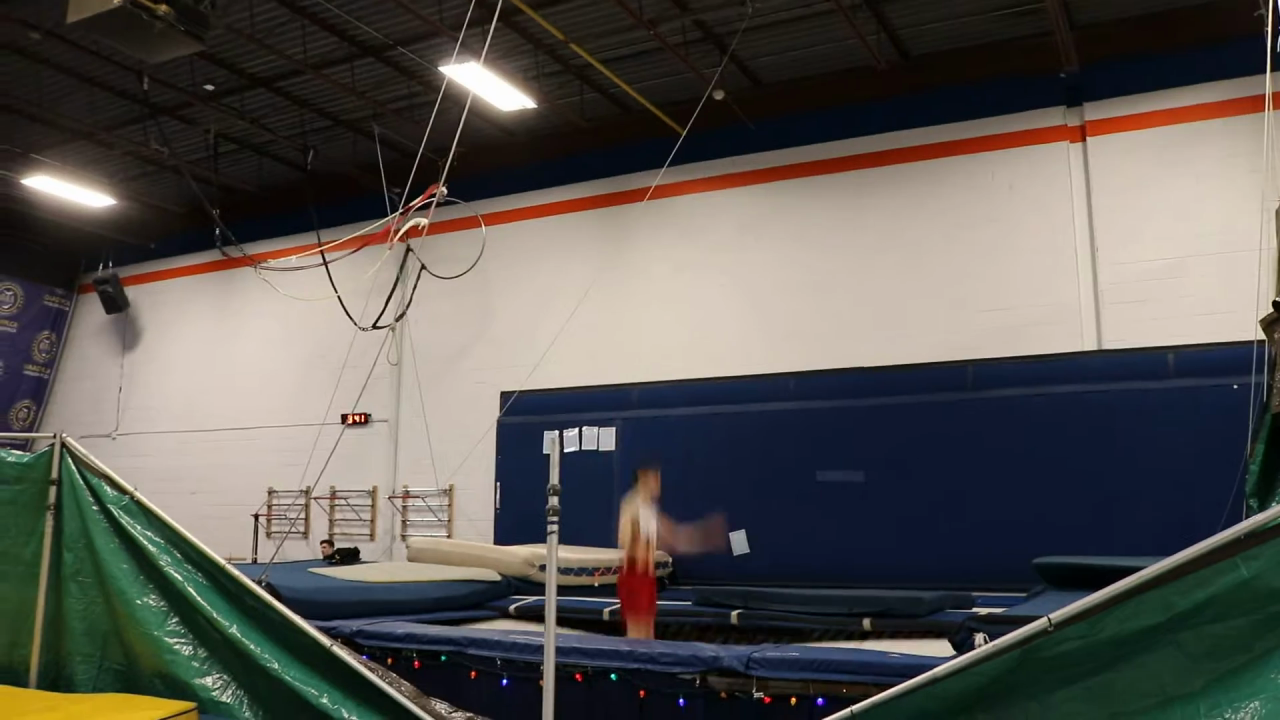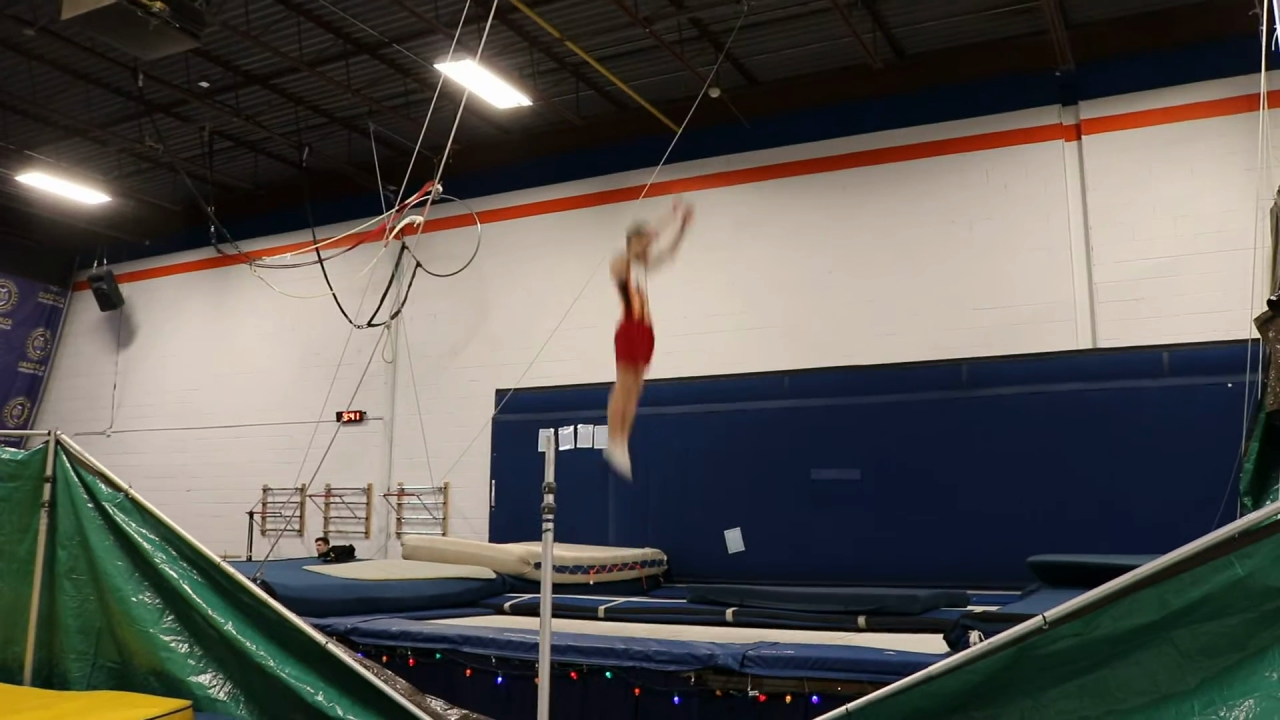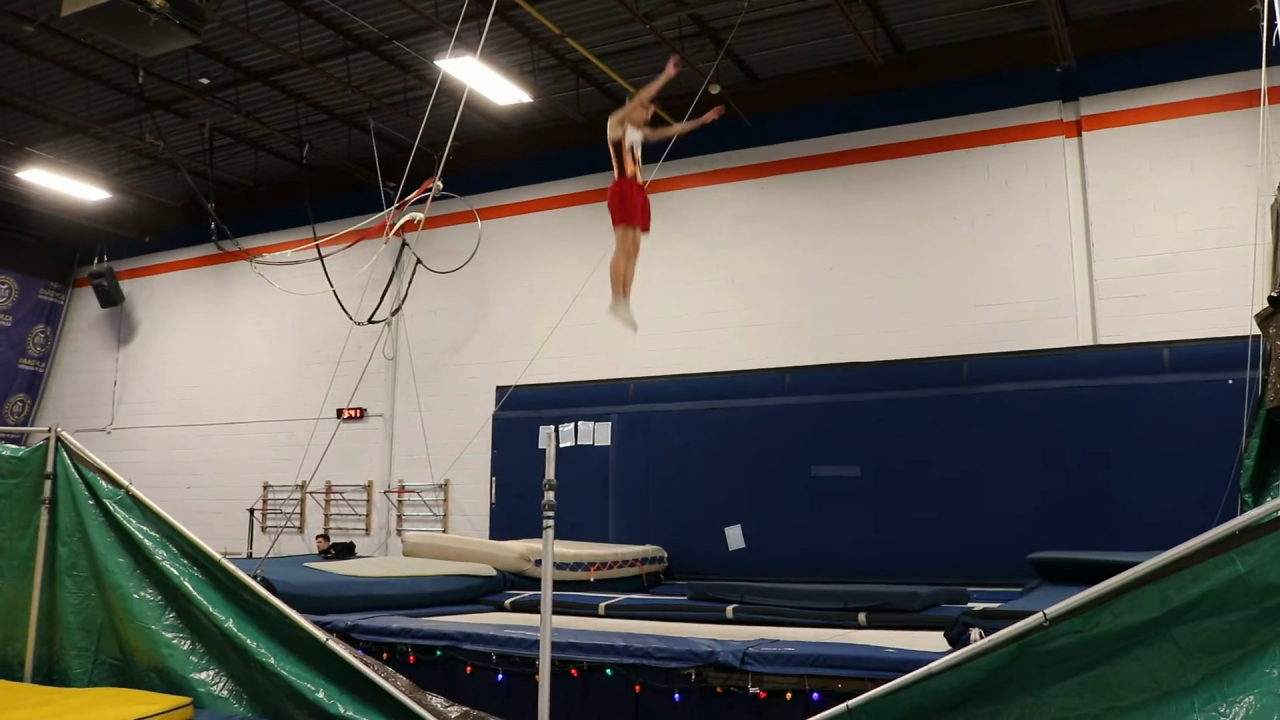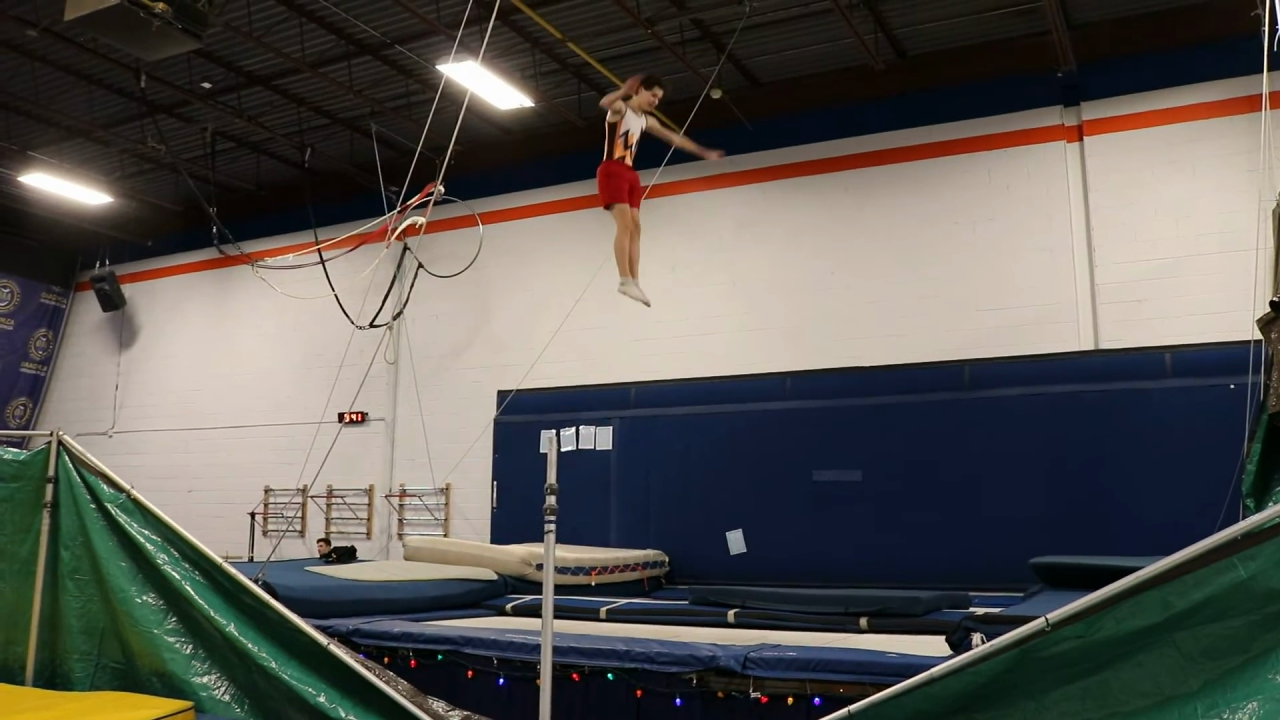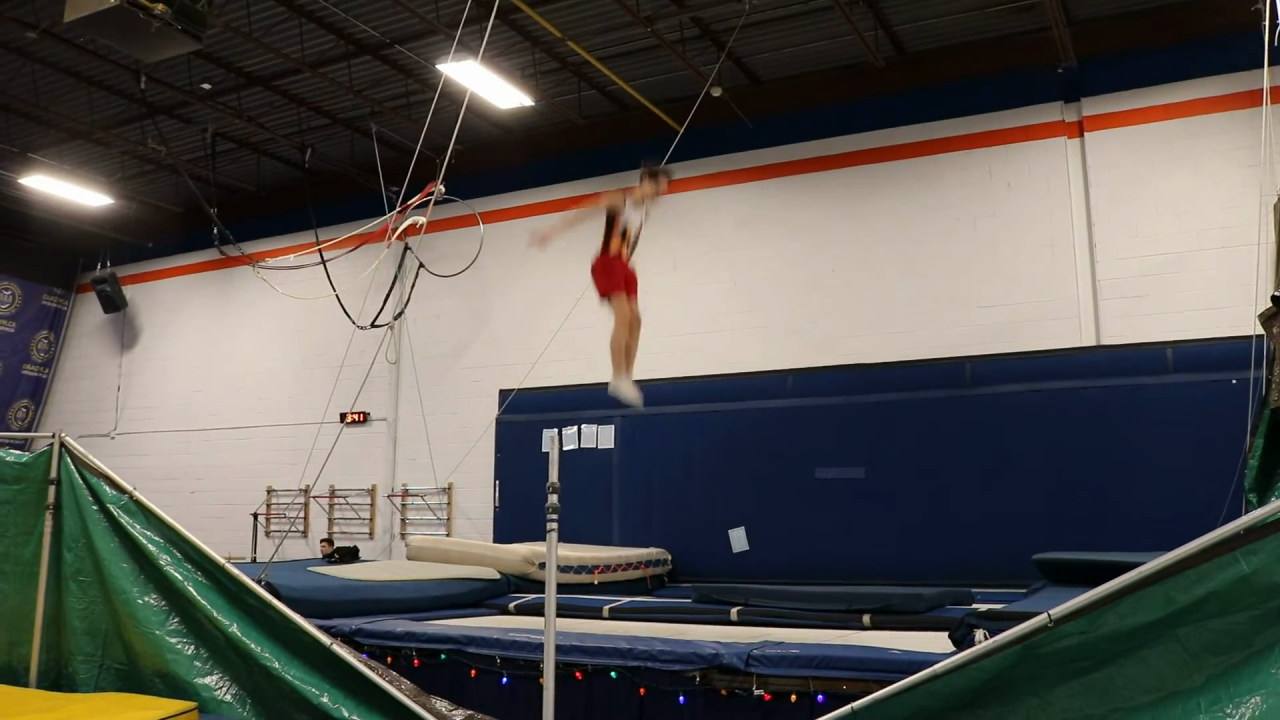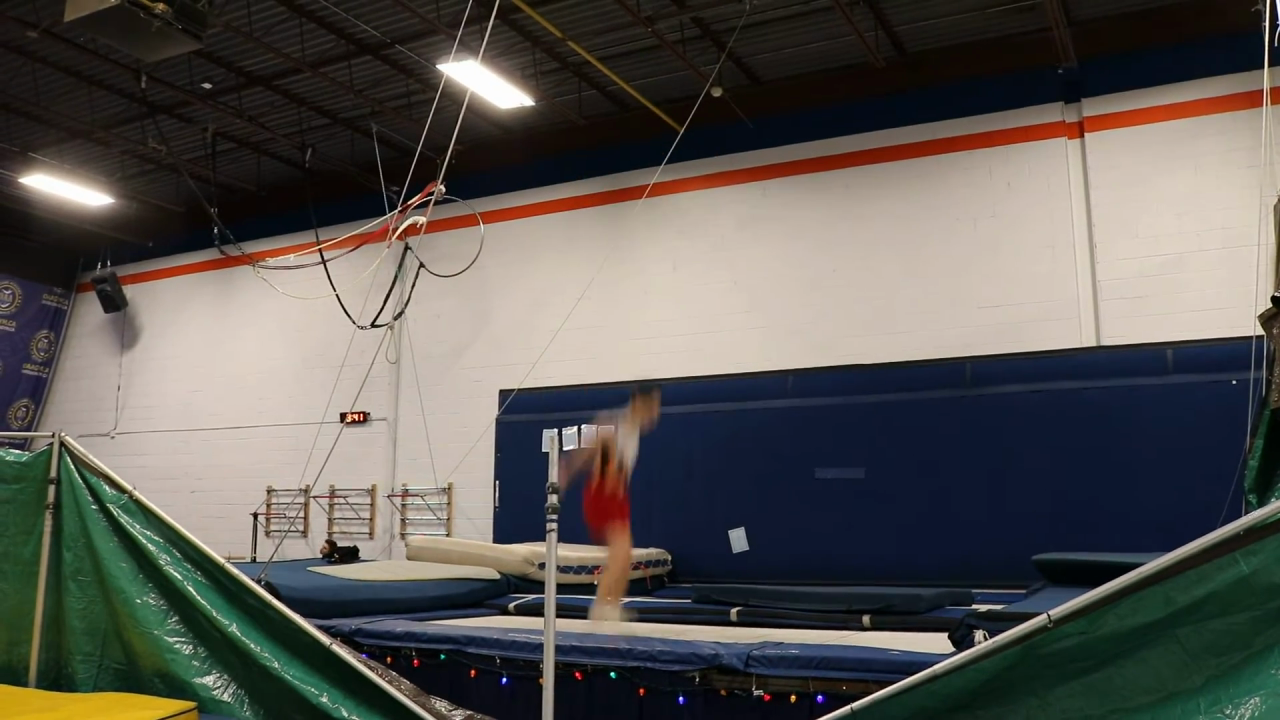
dt=0.3s
person 1, frame 1
left shoulder: (653, 513)
right shoulder: (629, 511)
left elbow: (674, 539)
right elbow: (624, 543)
left wrist: (704, 538)
left hip: (647, 579)
right hip: (633, 579)
left knee: (646, 636)
right knee: (637, 632)
person 1, frame 2
left shoulder: (641, 266)
right shoulder: (622, 264)
left elbow: (669, 252)
left wrist: (682, 225)
right wrist: (670, 219)
left hip: (644, 330)
right hip: (631, 330)
left knee: (635, 389)
right knee: (623, 387)
left ankle: (622, 443)
right ankle: (614, 441)
person 1, frame 3
left shoulder: (638, 132)
right shoulder: (617, 123)
left elbow: (670, 131)
right elbow: (638, 100)
left wrist: (703, 120)
right wrist: (665, 77)
left hip: (638, 191)
right hip: (623, 188)
left knee: (633, 250)
right knee: (623, 247)
left ankle: (624, 304)
right ankle: (618, 302)
person 1, frame 4
left shoulder: (646, 121)
right shoulder: (619, 109)
left elbow: (674, 138)
right elbow: (606, 101)
left wrist: (705, 153)
right wrist: (625, 89)
left hip: (628, 172)
right hip: (612, 170)
left knee: (634, 227)
right knee: (625, 225)
left ankle: (634, 282)
right ankle: (626, 281)
person 1, frame 5
left shoulder: (644, 211)
right shoulder: (618, 201)
right elbow: (582, 213)
right wrist: (553, 231)
left hip: (624, 266)
right hip: (607, 264)
left knee: (635, 320)
right knee: (624, 316)
left ankle: (626, 381)
right ankle: (619, 379)
person 1, frame 6
left shoulder: (635, 431)
right shoulder: (611, 429)
right elbow: (583, 456)
right wrist: (565, 474)
left hip: (617, 497)
right hip: (601, 496)
left knee: (622, 556)
right knee: (621, 551)
left ankle: (610, 607)
right ankle: (602, 607)
